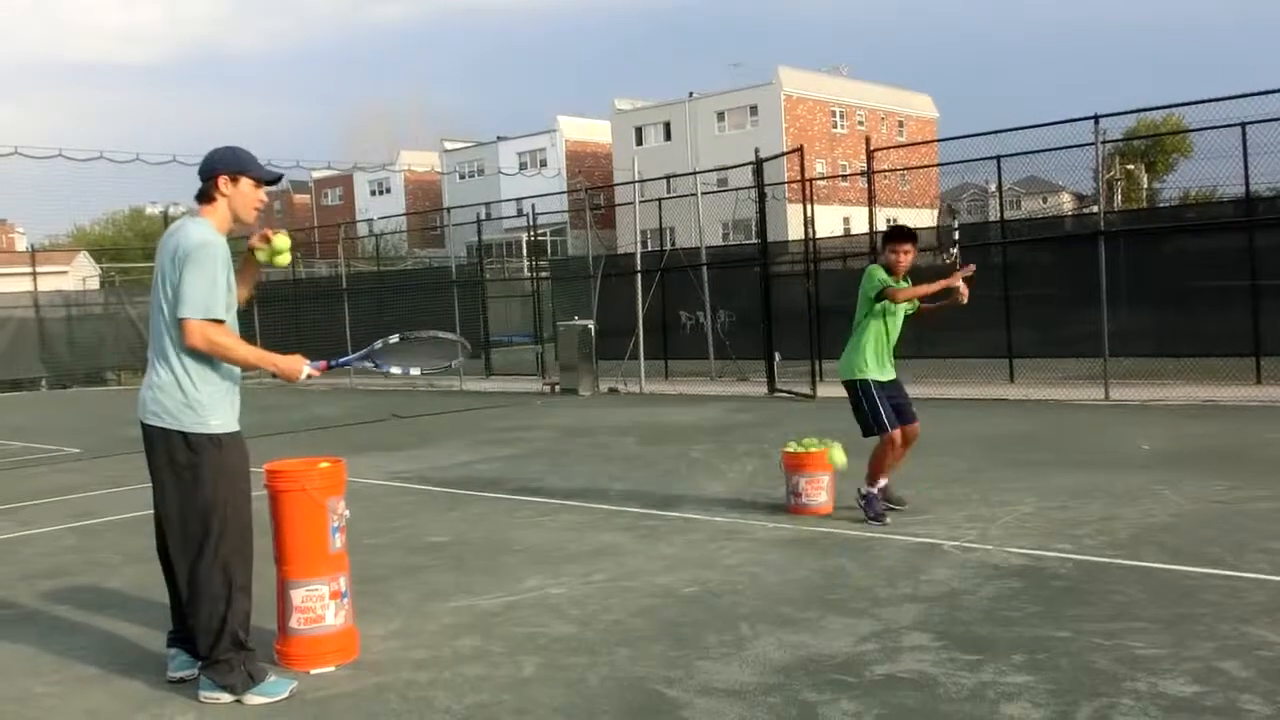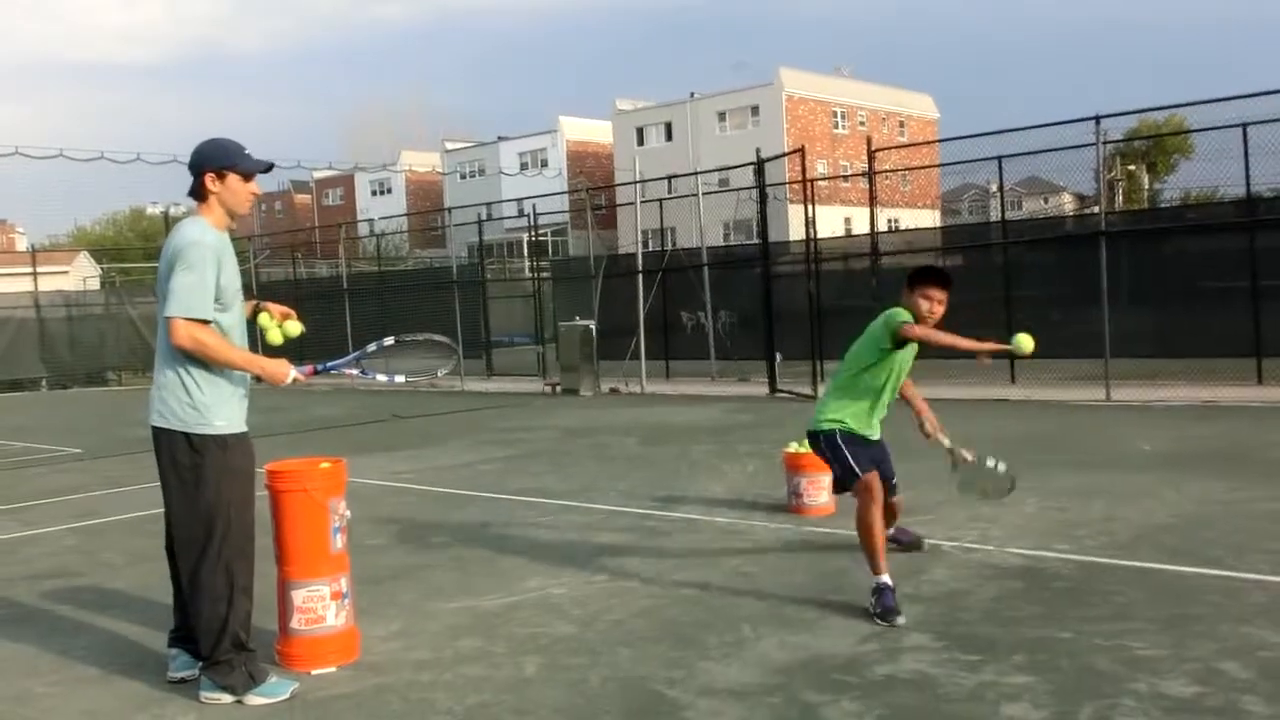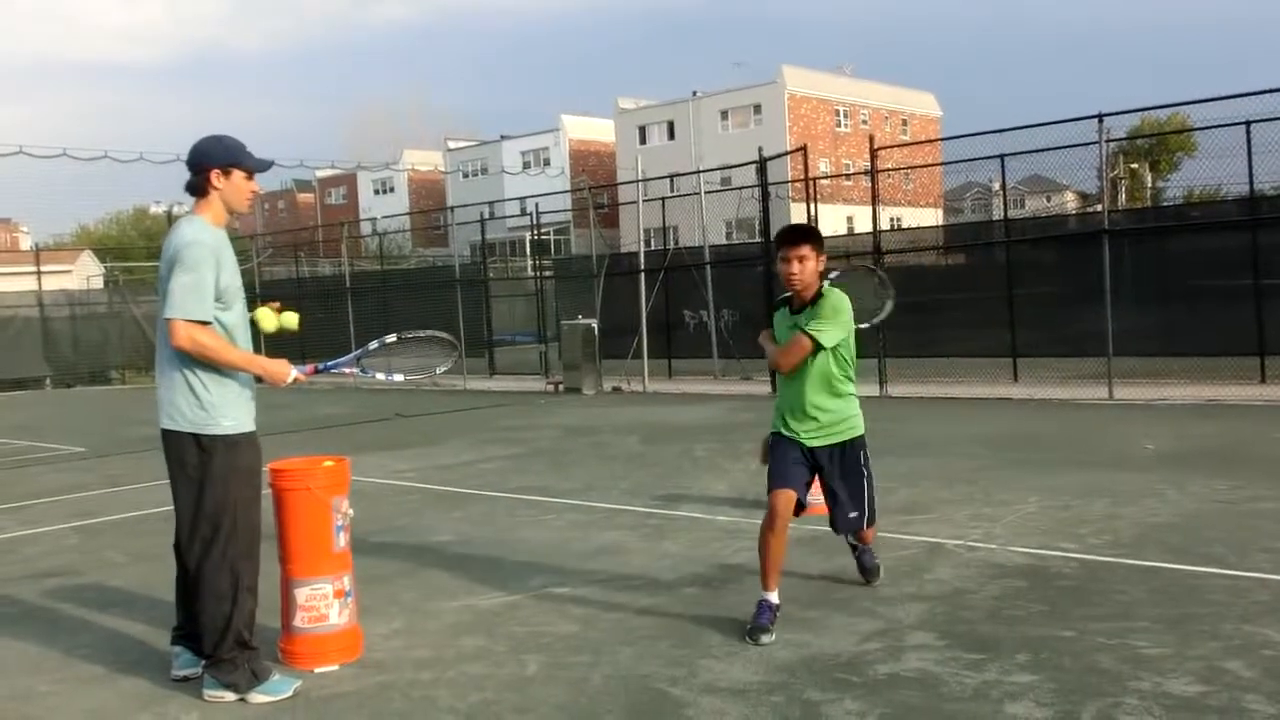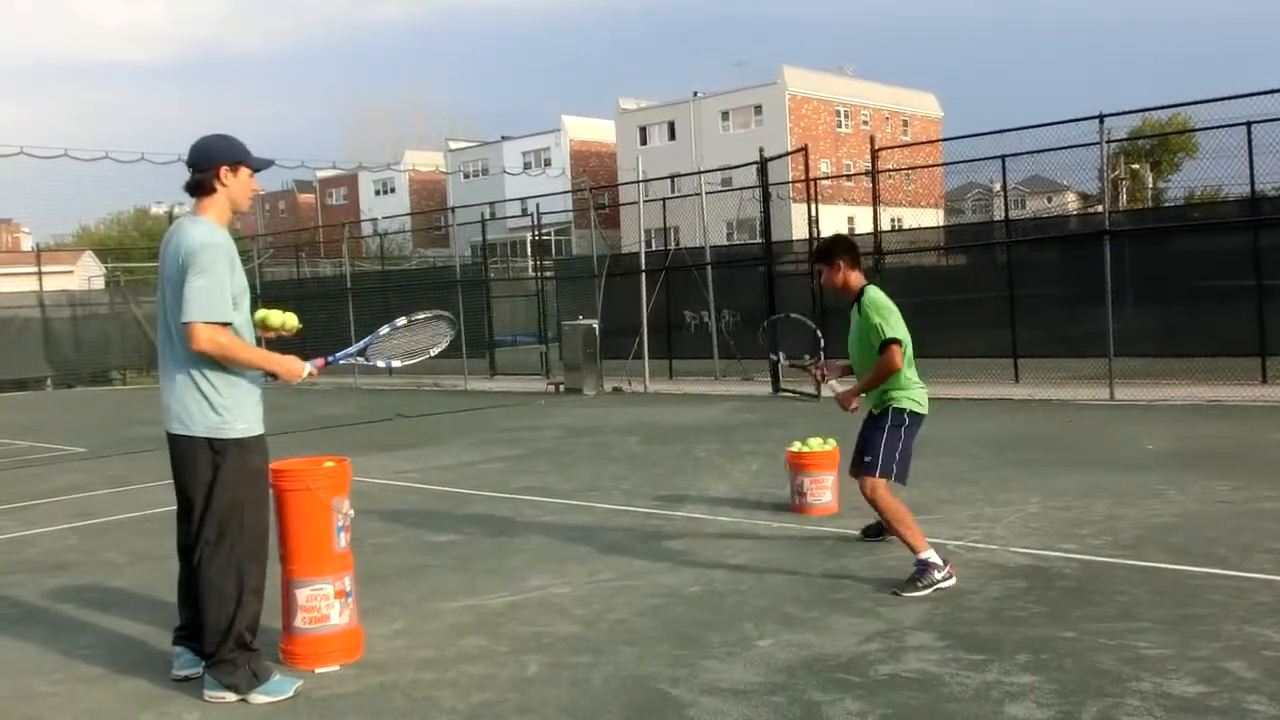
dt=0.7s
person 1, frame 1
left shoulder: (183, 234)
right shoulder: (204, 242)
left elbow: (224, 301)
right elbow: (200, 333)
left wrist: (255, 261)
right wrist: (277, 362)
left hip: (169, 414)
right hip: (199, 421)
left knee: (186, 537)
right knee: (222, 543)
left ankle: (187, 646)
right ankle: (225, 669)
person 1, frame 2
left shoulder: (204, 238)
right shoulder: (199, 242)
right elbow: (185, 332)
left wrist: (254, 307)
right wrist: (262, 366)
left hip: (189, 420)
right hip: (206, 423)
left knee: (194, 540)
right knee: (224, 544)
left ankle: (188, 648)
right ankle: (226, 670)
person 1, frame 3
left shoulder: (202, 237)
right shoulder: (199, 242)
right elbow: (184, 333)
left wrist: (252, 316)
right wrist: (262, 366)
left hip: (200, 419)
right hip: (214, 423)
left knee: (201, 538)
right knee: (229, 543)
left ankle: (192, 646)
right ankle: (230, 669)
person 1, frame 4
left shoulder: (184, 233)
right shoulder: (209, 243)
right elbow: (204, 337)
left wrist: (253, 323)
right wrist: (274, 362)
left hip: (194, 419)
right hip: (222, 424)
left knee: (204, 539)
right knee: (235, 544)
left ankle: (193, 646)
right ankle: (231, 669)
person 2, frame 1
left shoulder: (903, 283)
right shoulder: (873, 273)
left elbow: (914, 308)
right elbow: (895, 297)
left wrist: (950, 300)
right wrist: (945, 283)
left hip: (885, 371)
right hip: (862, 371)
left knee: (910, 431)
right knee: (892, 437)
left ankle: (879, 484)
right ankle: (868, 492)
person 2, frame 2
left shoulder: (908, 344)
right shoulder: (895, 317)
right elbow: (914, 333)
left wrist: (923, 412)
right wrist: (980, 346)
left hip: (866, 428)
right hip: (835, 423)
left knee: (891, 503)
right knee: (870, 487)
left ankle: (888, 531)
right ankle: (882, 585)
person 2, frame 3
left shoulder: (834, 303)
right shoulder: (780, 312)
left elbow: (785, 361)
left wrist: (767, 346)
right wrist: (771, 431)
left hip: (840, 432)
right hip: (790, 431)
left knee: (859, 528)
right knee: (778, 508)
left ankle: (859, 541)
right ankle: (768, 601)
person 2, frame 4
left shoulder: (873, 303)
right shoulder: (861, 303)
left elbow: (894, 362)
left wrist: (855, 391)
right wrist: (836, 371)
left hip: (899, 405)
right hip: (882, 405)
left knee: (874, 486)
right knee: (859, 474)
left ankle: (933, 565)
right ankle: (891, 523)
